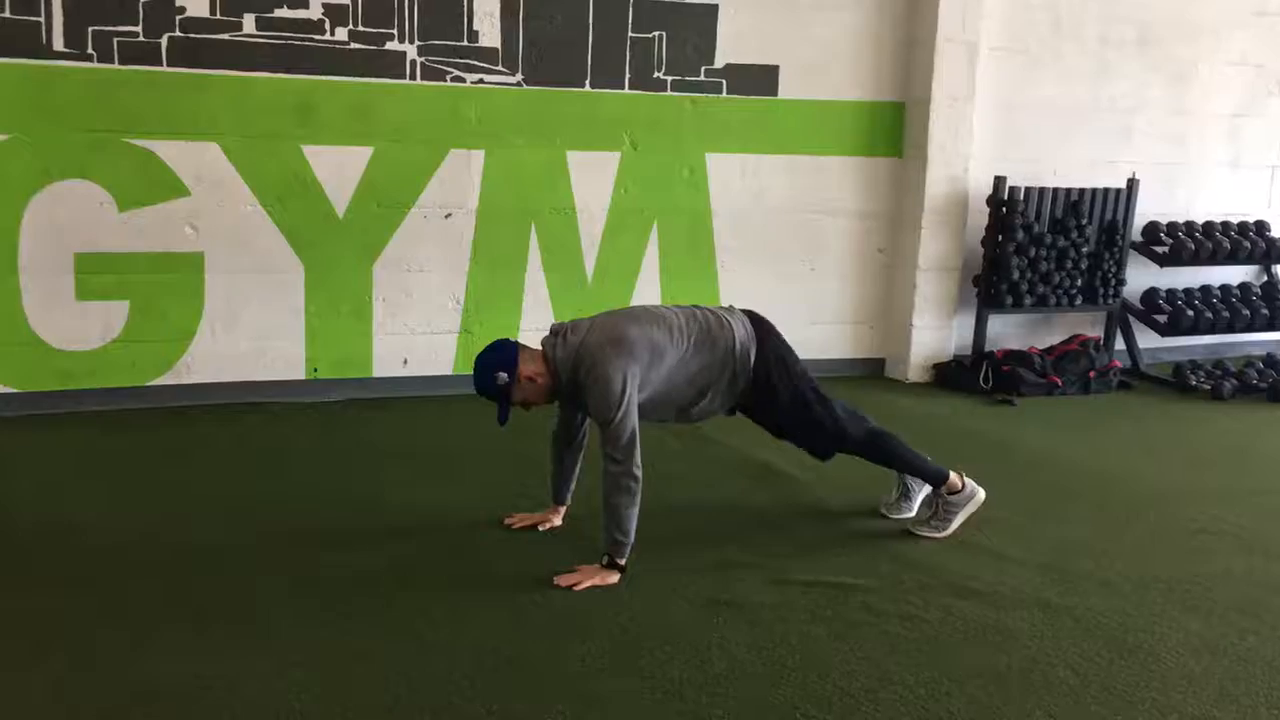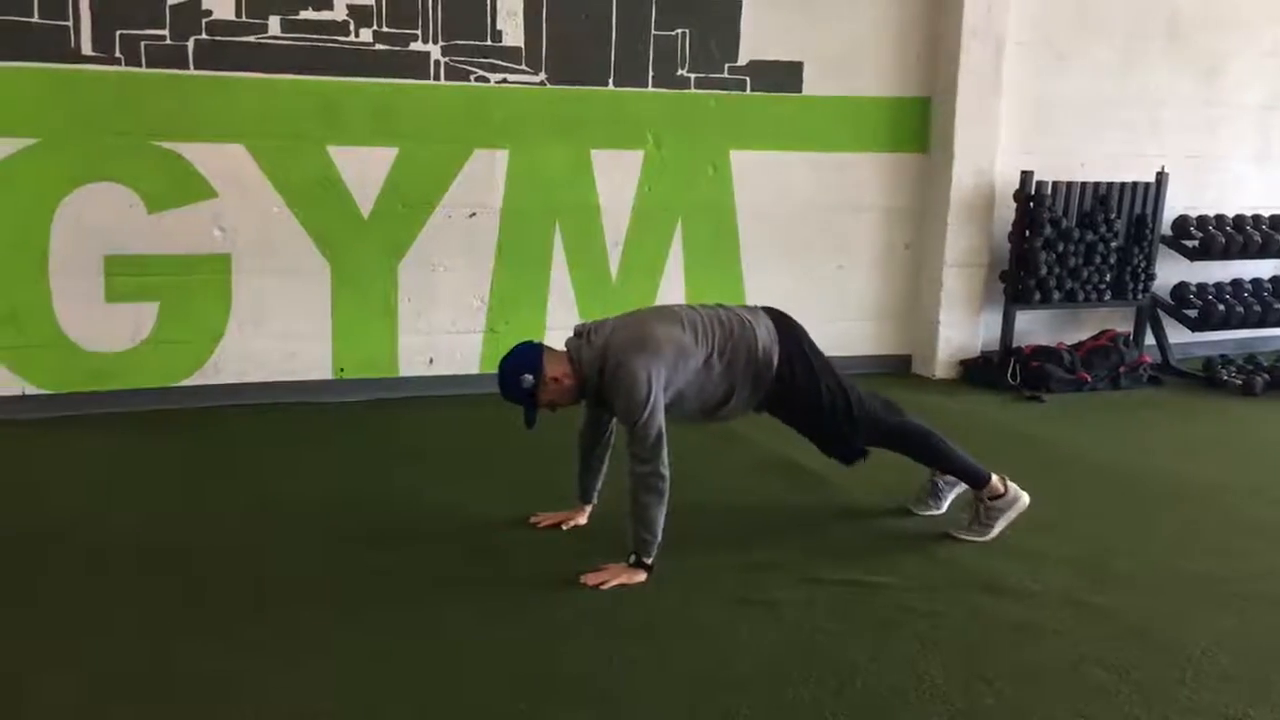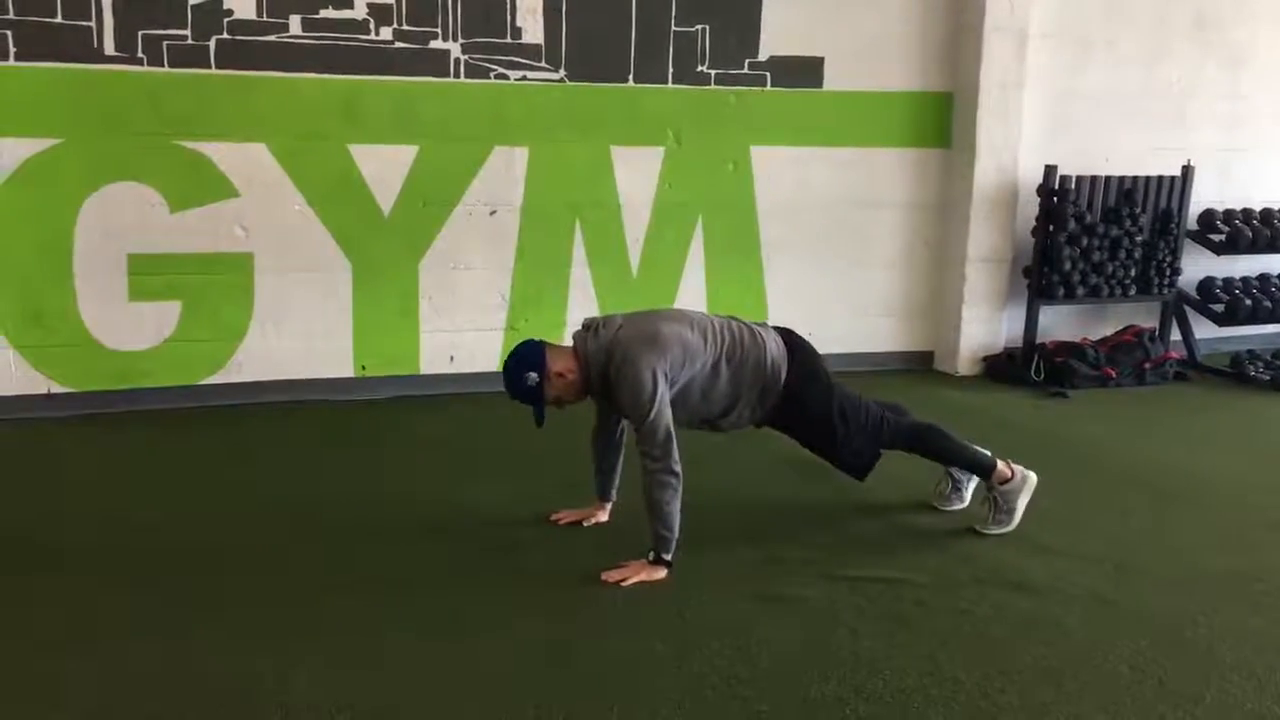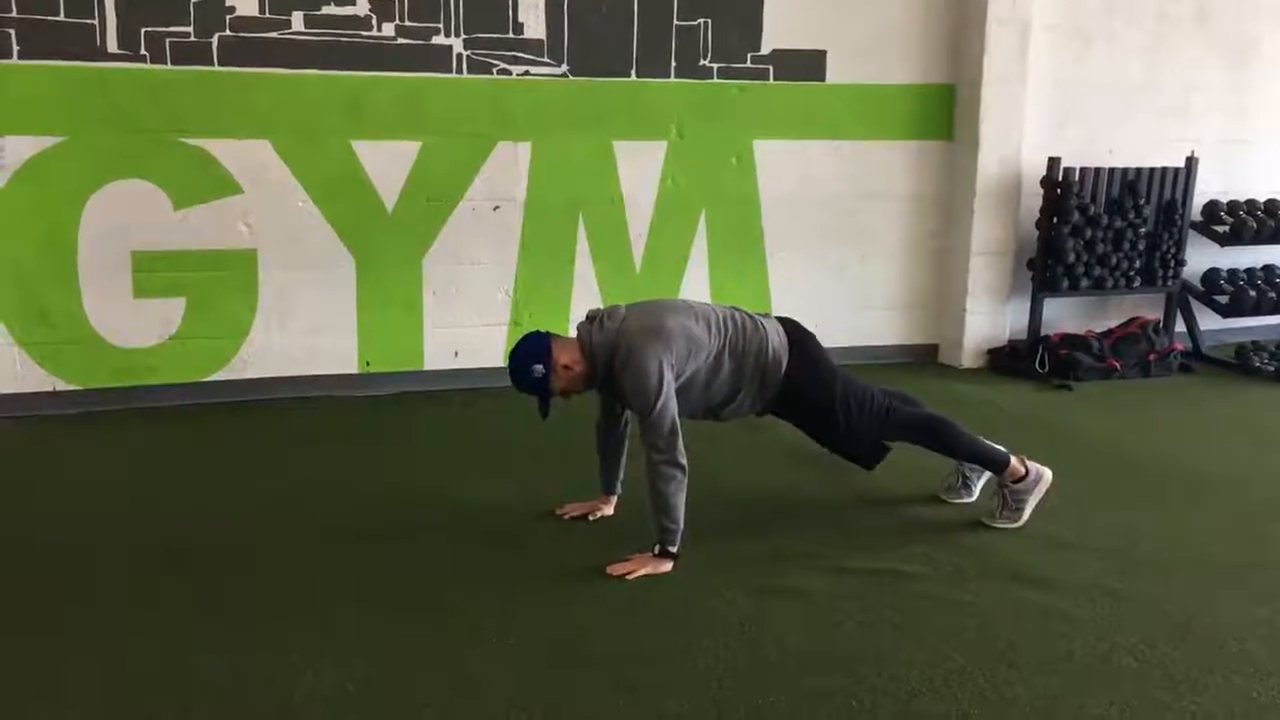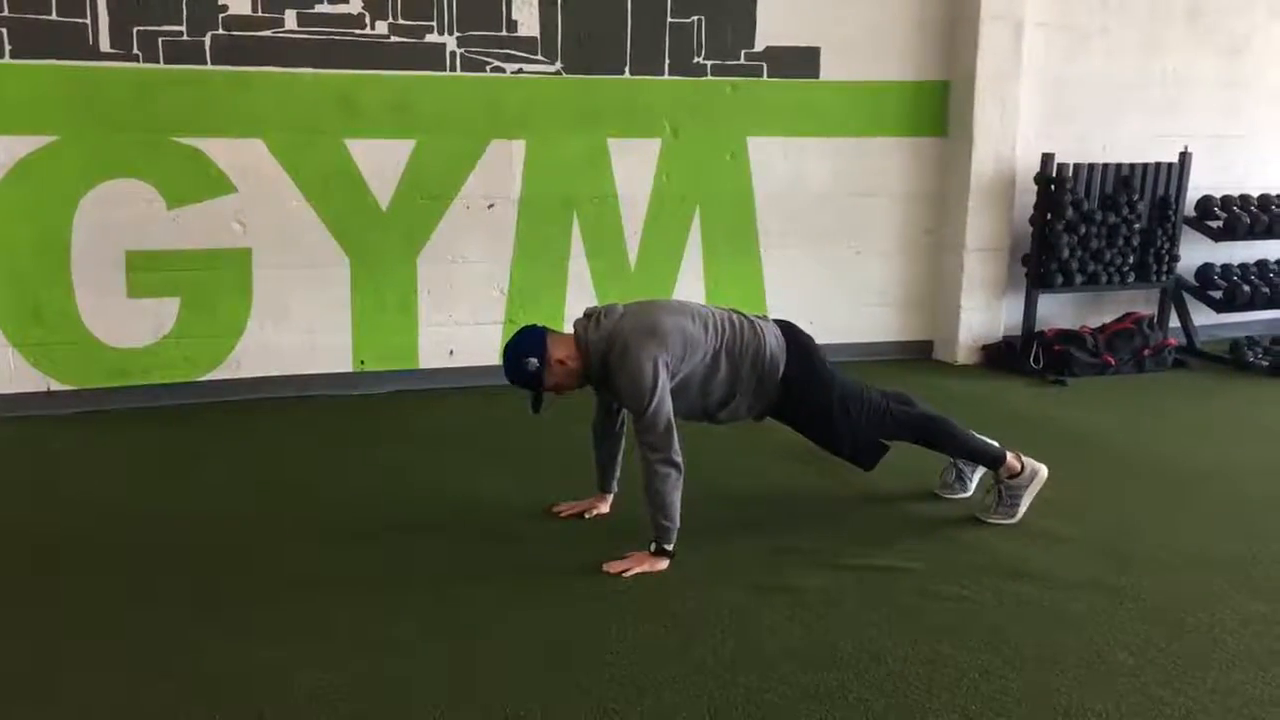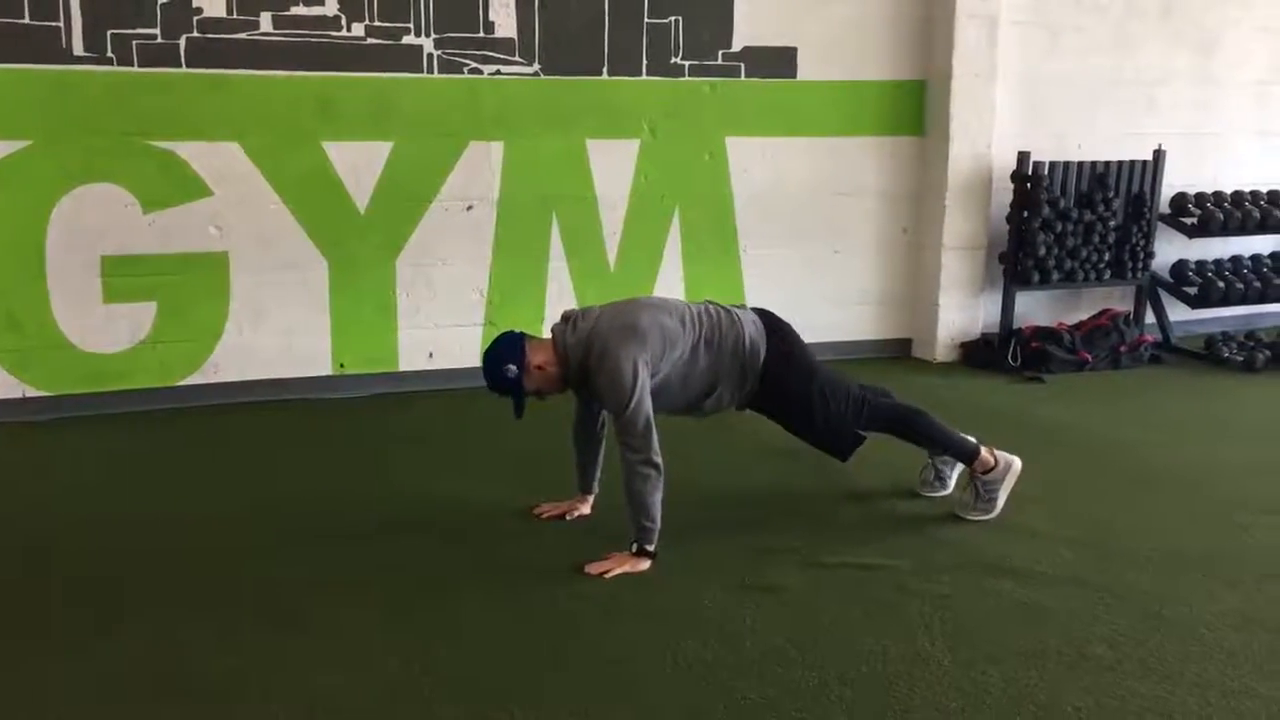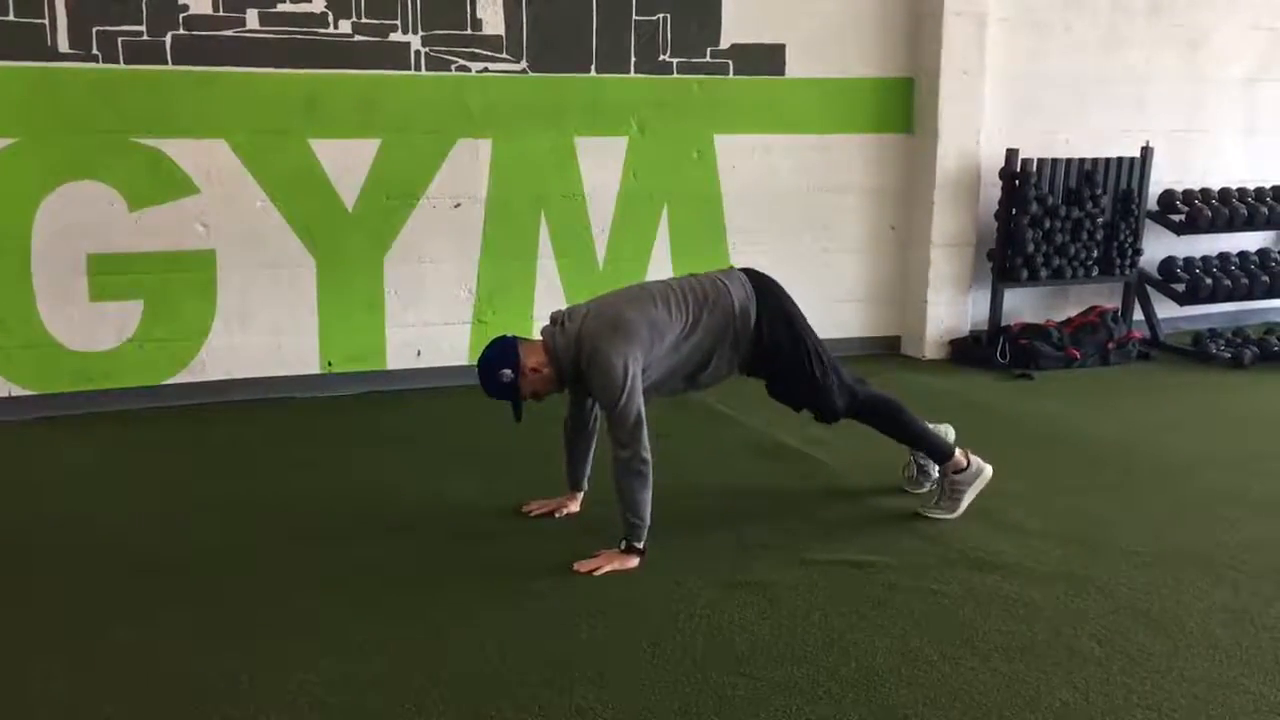
dt=0.4s
person 1, frame 1
left shoulder: (601, 368)
right shoulder: (567, 353)
left elbow: (623, 465)
right elbow: (570, 432)
left wrist: (614, 564)
right wrist: (557, 507)
left hip: (748, 355)
right hip: (731, 346)
left knee: (836, 429)
right knee: (823, 420)
left ankle: (952, 487)
right ankle: (914, 478)
person 1, frame 2
left shoulder: (626, 370)
right shoulder: (592, 355)
left elbow: (650, 466)
right elbow: (596, 431)
left wrist: (641, 562)
right wrist: (583, 506)
left hip: (772, 355)
right hip: (756, 342)
left knee: (869, 424)
right knee: (860, 416)
left ankle: (994, 491)
right ankle: (945, 471)
person 1, frame 3
left shoulder: (632, 365)
right shoulder: (599, 351)
left elbow: (661, 462)
right elbow: (609, 429)
left wrist: (660, 559)
right wrist: (602, 503)
left hip: (780, 375)
right hip: (765, 367)
left knee: (878, 430)
right knee: (870, 420)
left ankle: (1003, 475)
right ankle: (962, 463)
person 1, frame 4
left shoulder: (637, 357)
right shoulder: (603, 341)
left elbow: (666, 453)
right elbow: (612, 421)
left wrist: (666, 551)
right wrist: (607, 497)
left hip: (784, 366)
right hip: (767, 357)
left knee: (884, 420)
right knee: (877, 411)
left ankle: (1017, 473)
right ankle: (972, 457)
person 1, frame 5
left shoulder: (632, 355)
right shoulder: (600, 339)
left elbow: (661, 451)
right elbow: (609, 418)
left wrist: (662, 549)
right wrist: (604, 494)
left hip: (781, 370)
right hip: (765, 358)
left knee: (882, 419)
right knee: (875, 409)
left ankle: (1013, 468)
right ankle: (967, 451)
person 1, frame 6
left shoulder: (610, 356)
right shoulder: (578, 342)
left elbow: (641, 452)
right elbow: (589, 420)
left wrist: (644, 549)
right wrist: (585, 496)
left hip: (760, 357)
right hip: (744, 350)
left knee: (860, 410)
right knee: (852, 401)
left ankle: (989, 463)
right ankle: (946, 450)
person 1, frame 7
left shoulder: (603, 353)
right shoulder: (570, 340)
left elbow: (631, 447)
right elbow: (582, 415)
left wrist: (633, 547)
right wrist: (574, 493)
left hip: (754, 315)
right hip: (735, 306)
left knee: (843, 397)
right knee: (834, 392)
left ankle: (960, 464)
right ankle: (928, 439)
